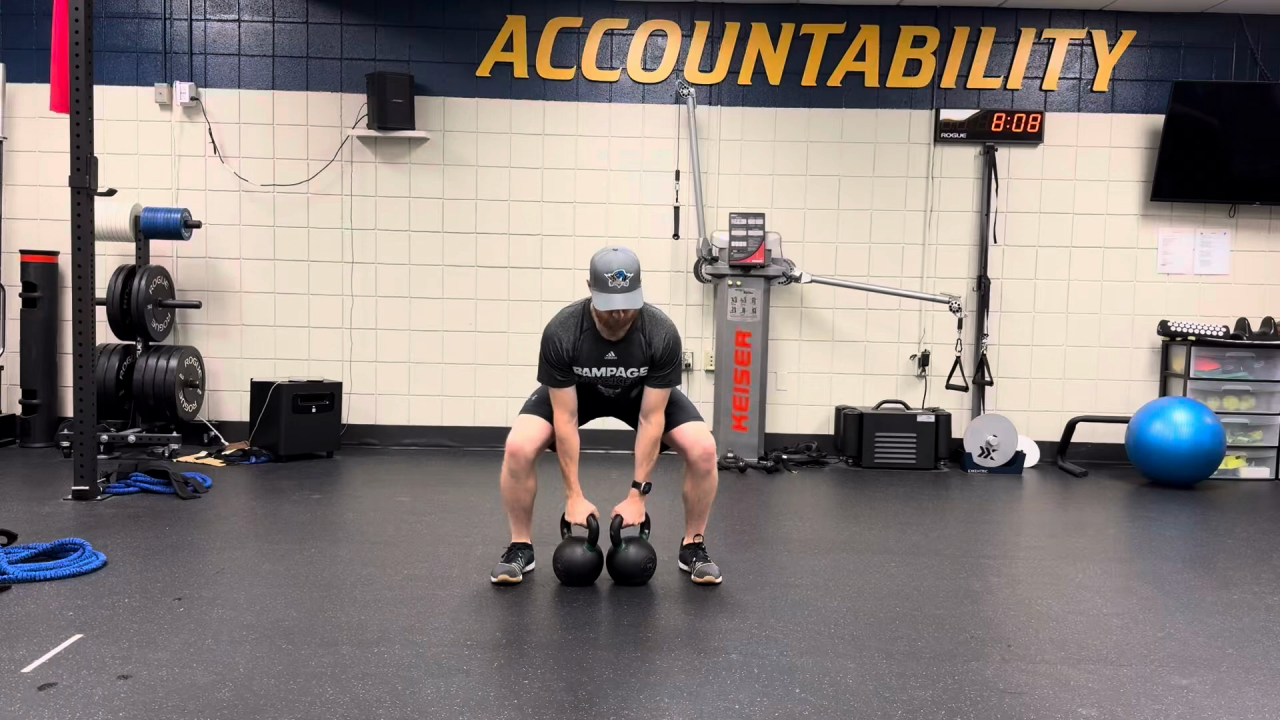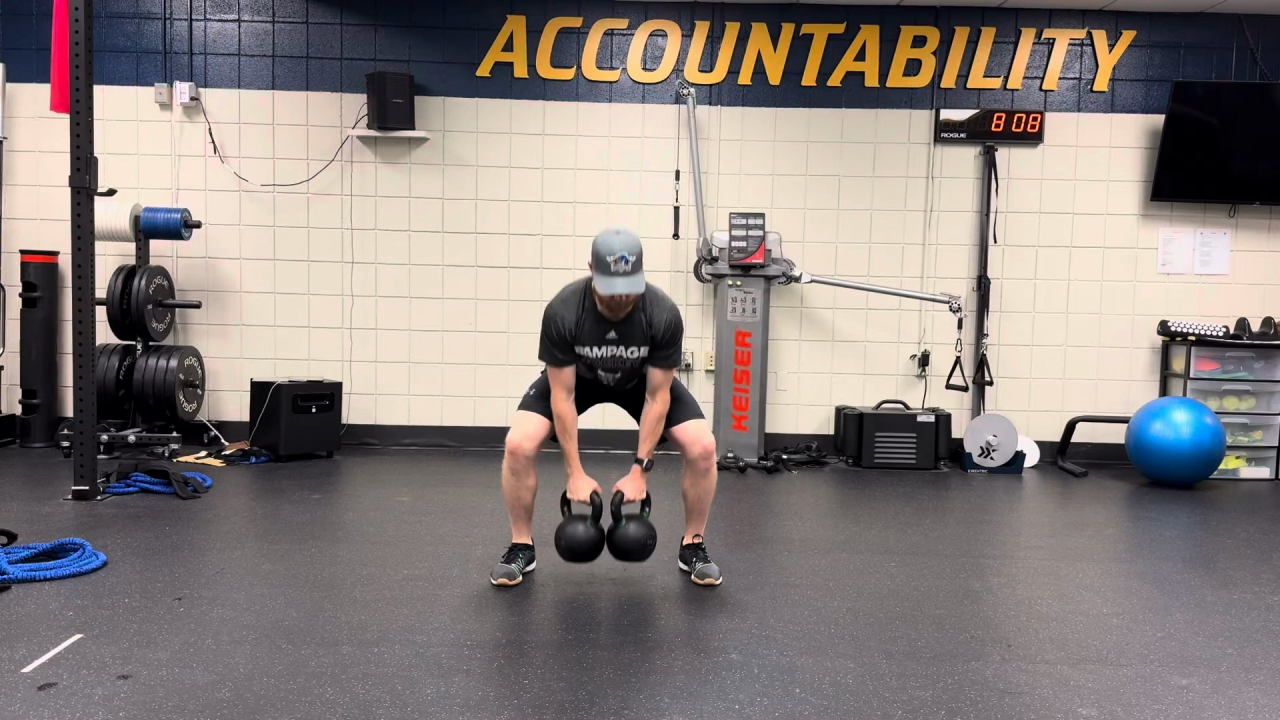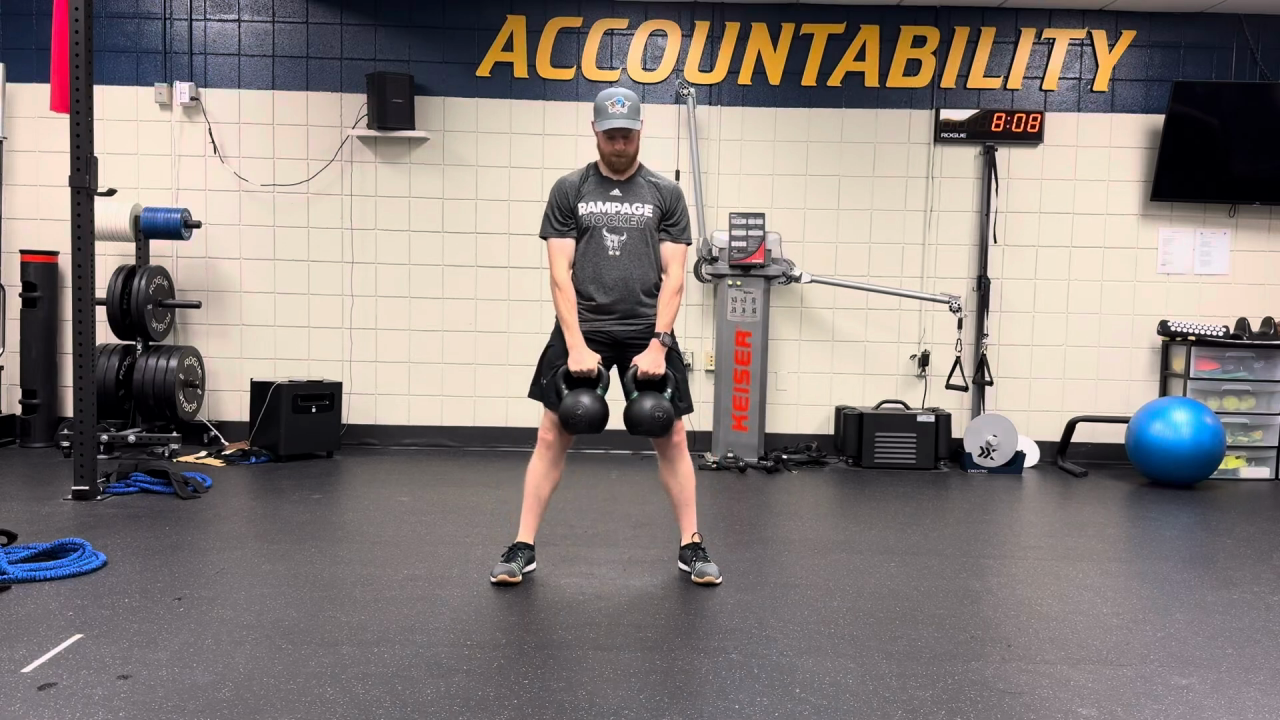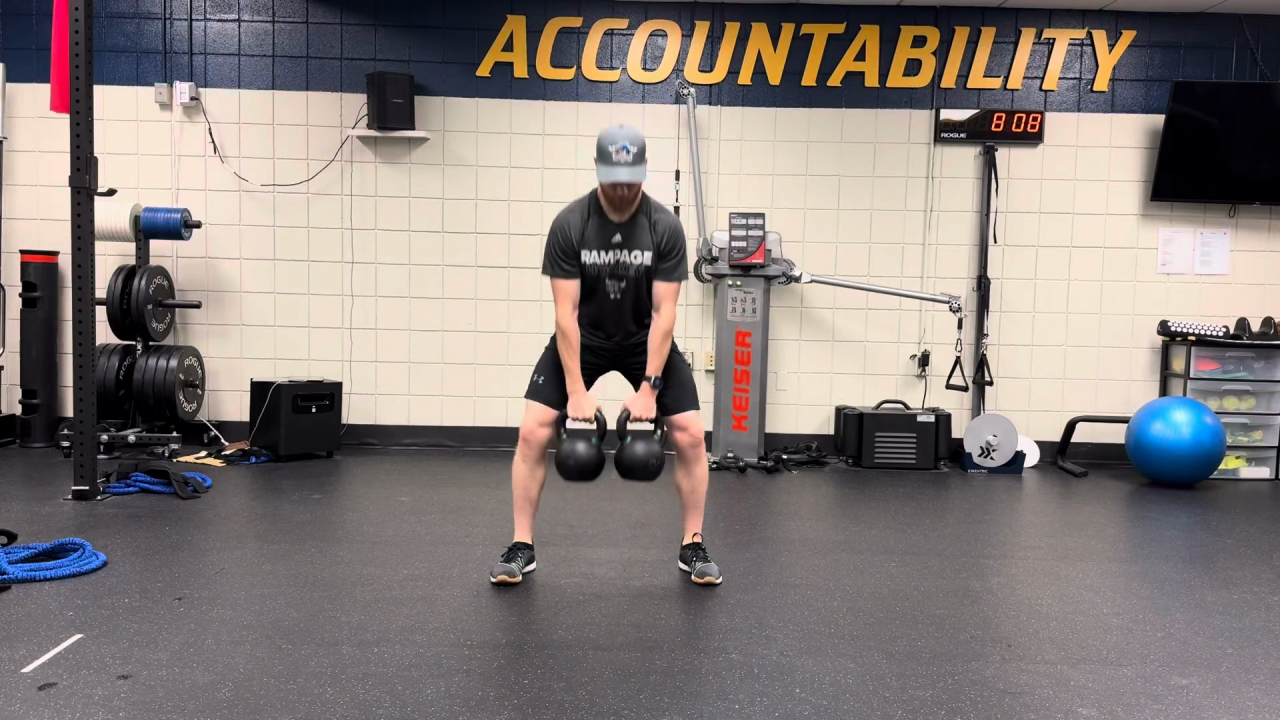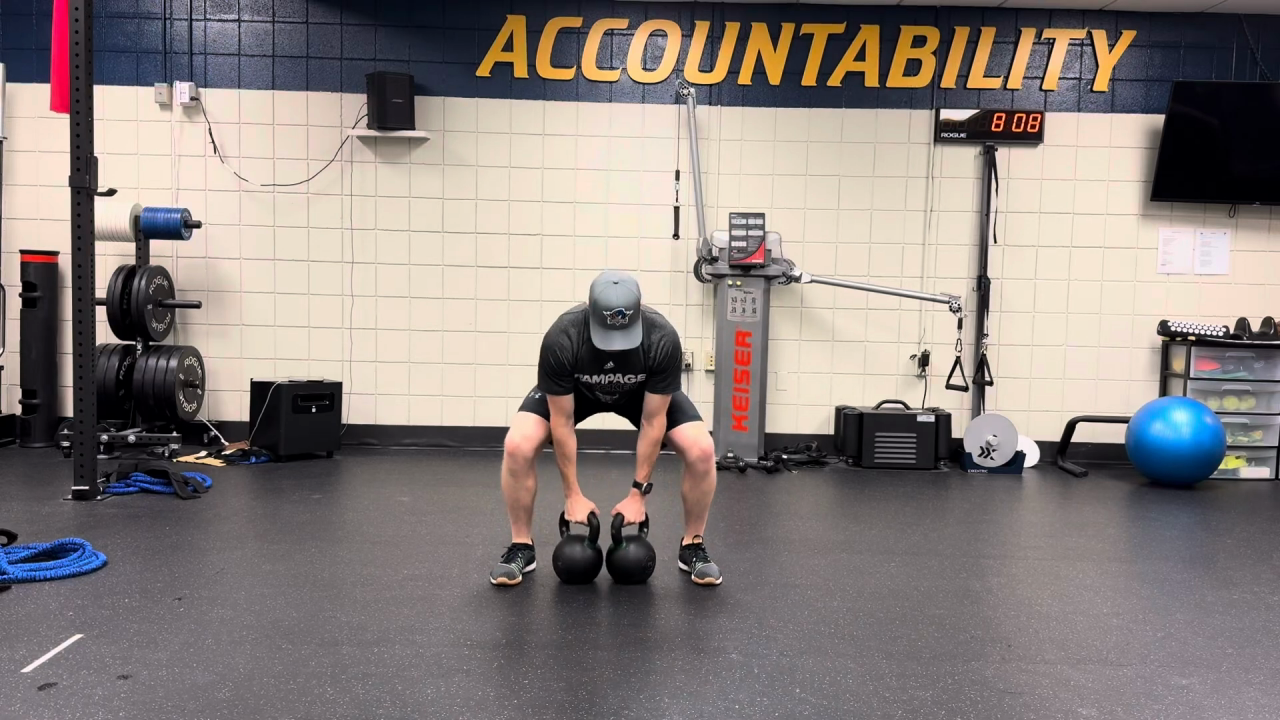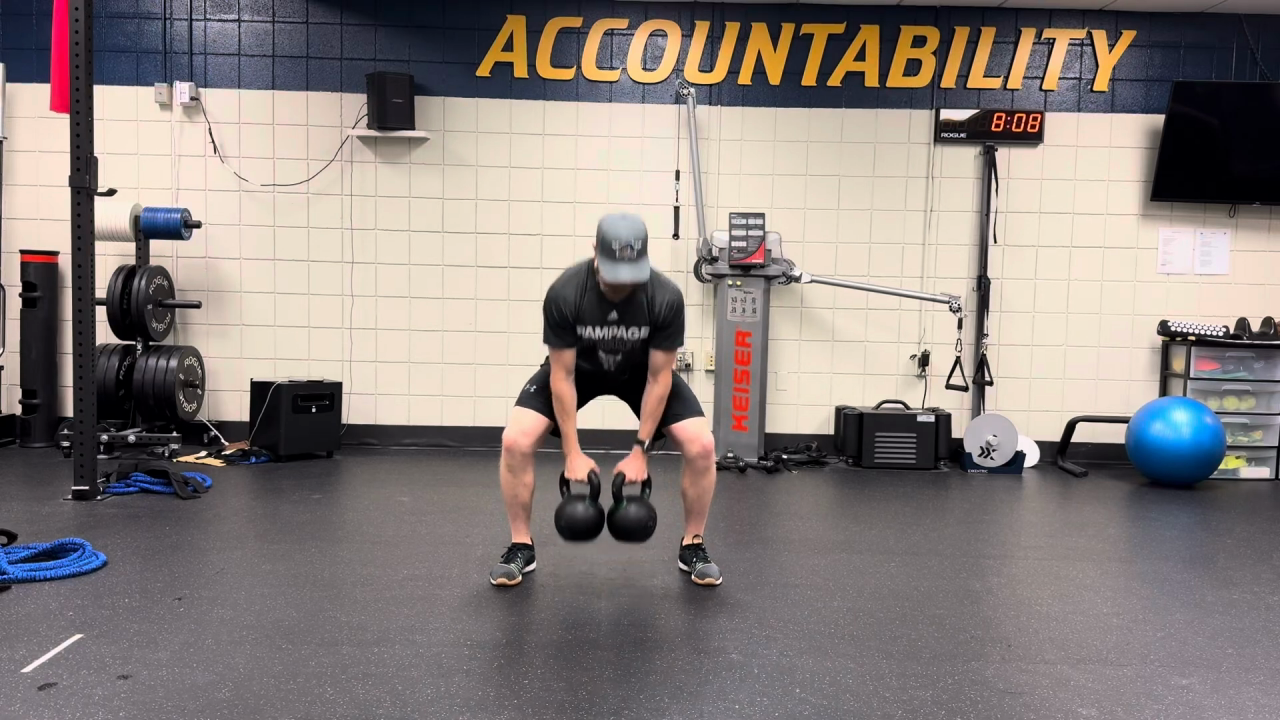
dt=0.7s
person 1, frame 1
left shoulder: (662, 333)
right shoulder: (561, 332)
left elbow: (652, 418)
right elbow: (565, 418)
left wrist: (637, 495)
right wrist: (574, 496)
left hip: (644, 392)
right hip: (575, 391)
left knee: (703, 449)
right knee: (519, 447)
left ankle: (693, 546)
right ankle: (520, 547)
person 1, frame 2
left shoulder: (663, 314)
right shoulder: (562, 311)
left elbow: (657, 396)
right elbow: (563, 396)
left wrist: (639, 471)
right wrist: (575, 474)
left hip: (642, 380)
right hip: (576, 378)
left knee: (702, 447)
right knee: (519, 445)
left ankle: (693, 547)
right ankle: (521, 548)
person 1, frame 3
left shoulder: (666, 193)
right shoulder: (568, 190)
left elbow: (673, 275)
right elbow: (561, 272)
left wrist: (660, 343)
right wrist: (575, 343)
left hip: (647, 335)
right hip: (583, 332)
left knee: (672, 439)
right knee: (552, 438)
left ankle: (692, 546)
right ankle: (522, 547)
person 1, frame 4
left shoulder: (666, 227)
right shoulder: (569, 224)
left elbow: (664, 314)
right elbow: (566, 313)
left wrist: (649, 387)
right wrist: (575, 391)
left hip: (646, 342)
right hip: (582, 340)
left knee: (690, 435)
right knee: (533, 431)
left ankle: (692, 545)
right ankle: (521, 547)
person 1, frame 5
left shoulder: (663, 340)
right shoulder: (561, 339)
left elbow: (654, 422)
right elbow: (561, 423)
left wrist: (638, 494)
right wrist: (573, 495)
left hip: (643, 392)
right hip: (575, 391)
left knee: (700, 450)
right knee: (518, 446)
left ankle: (693, 547)
right ankle: (521, 547)
person 1, frame 6
left shoulder: (666, 297)
right shoulder: (565, 292)
left elbow: (659, 377)
right elbow: (562, 377)
left wrist: (640, 451)
right wrist: (573, 454)
left hip: (641, 369)
right hip: (578, 366)
left knee: (700, 445)
right knee: (516, 441)
left ankle: (692, 547)
right ankle: (521, 547)
